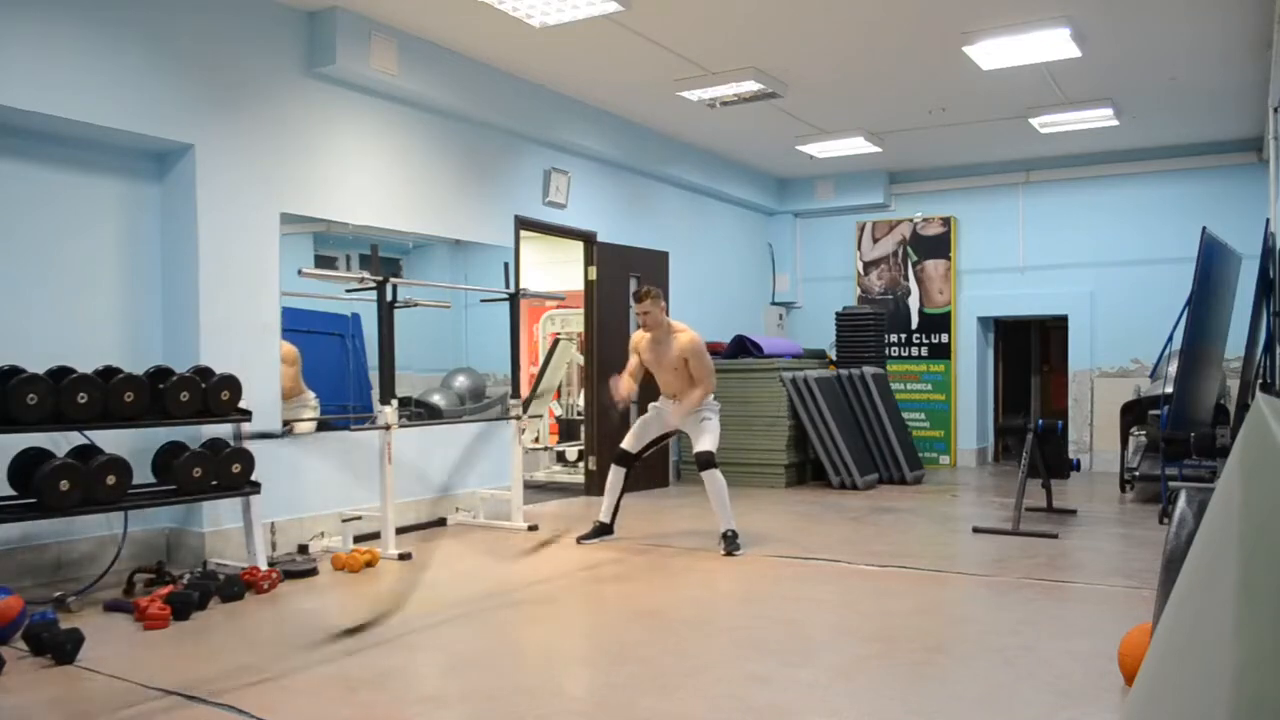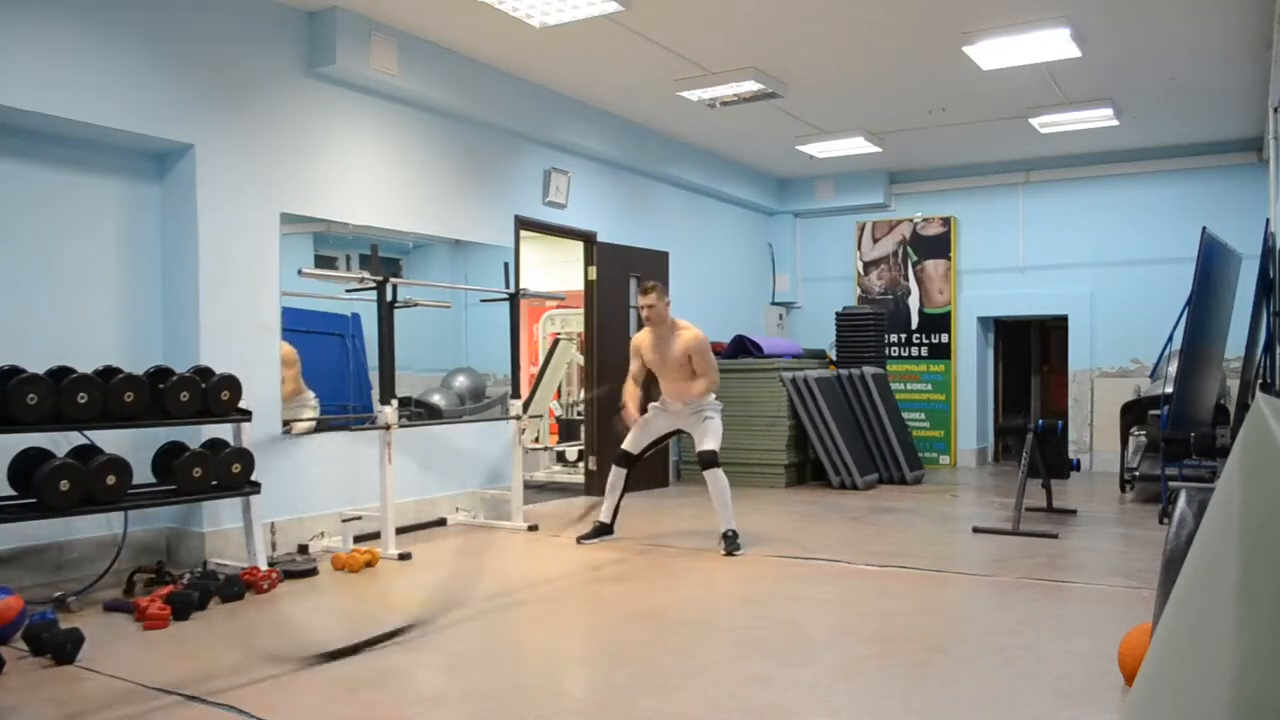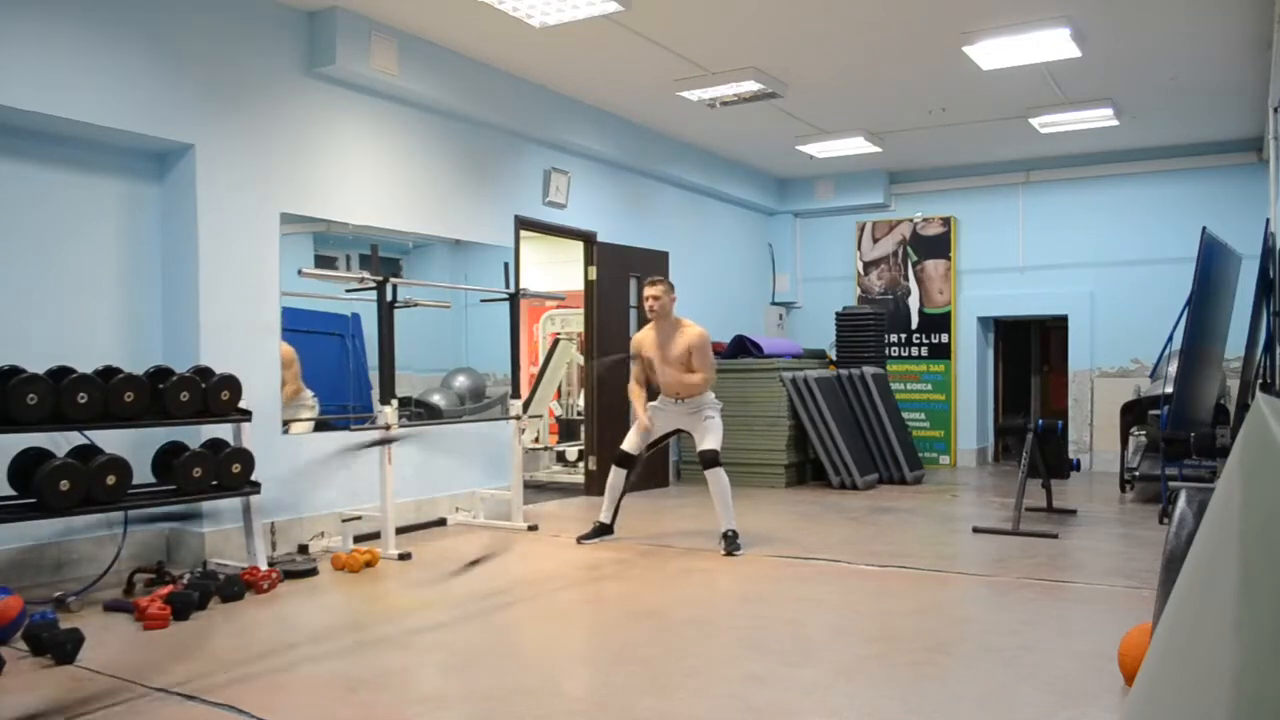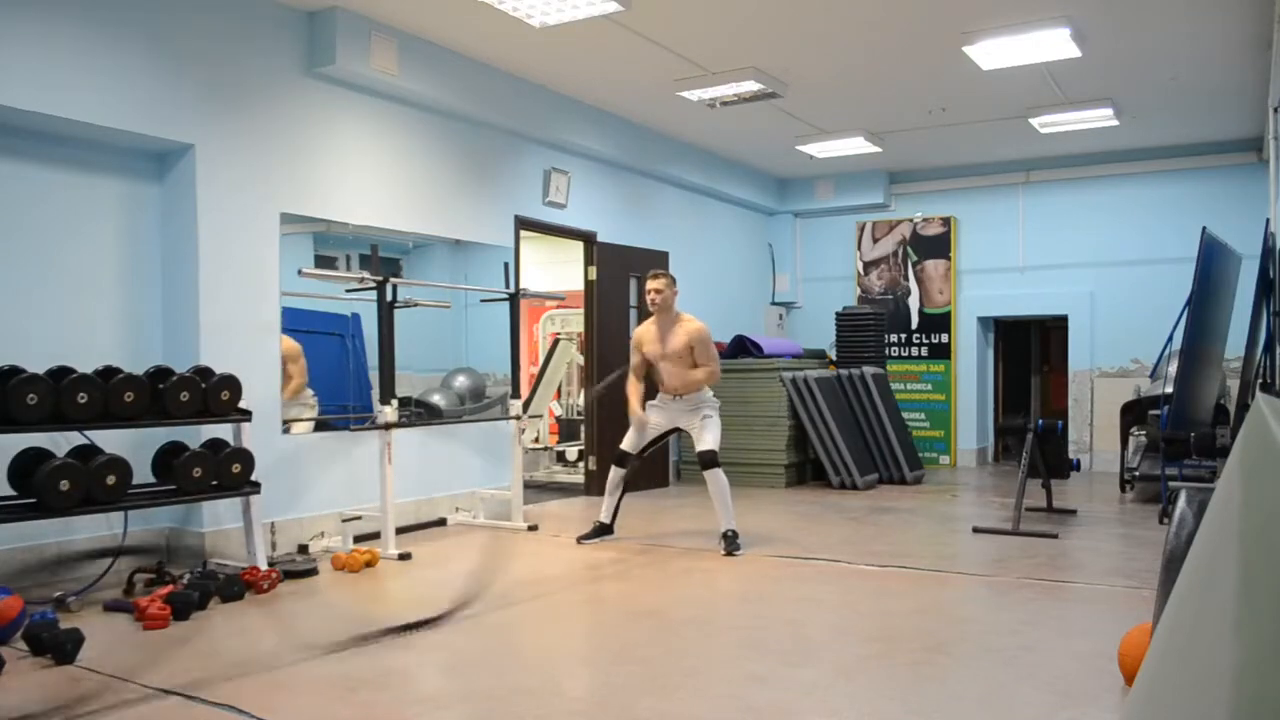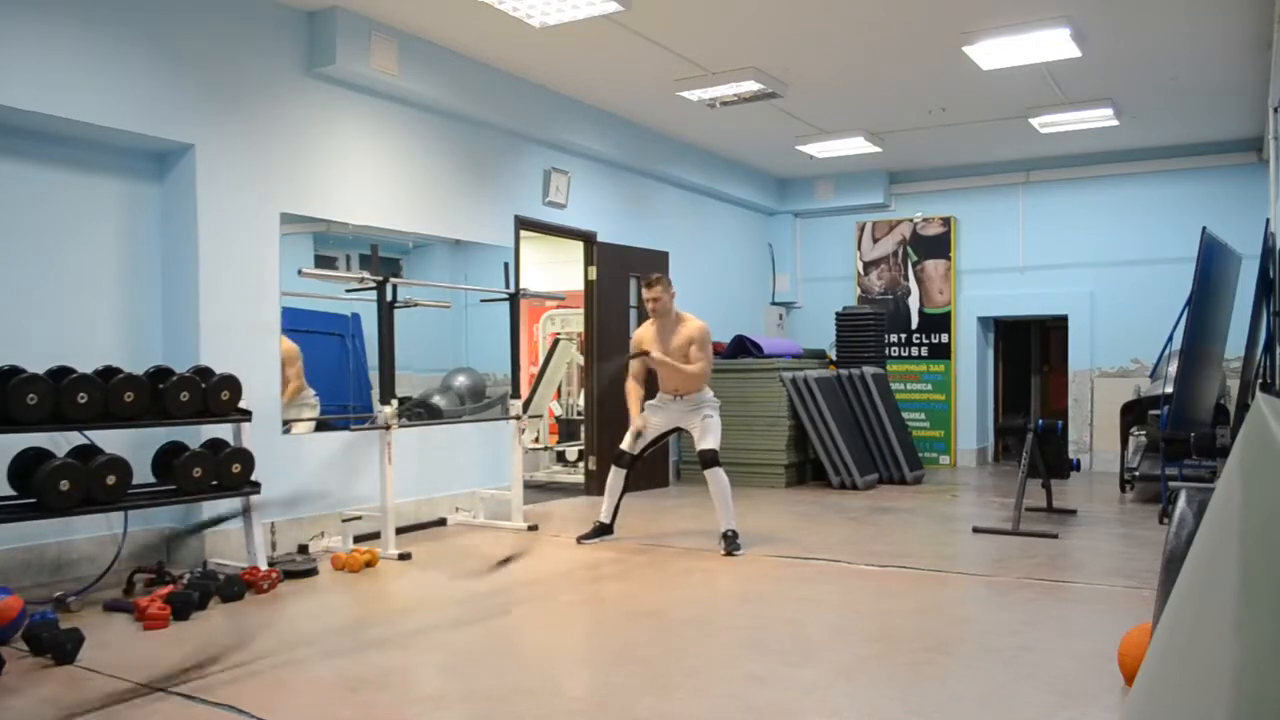
dt=0.3s
person 1, frame 1
left shoulder: (688, 340)
right shoulder: (638, 340)
left elbow: (708, 384)
right elbow: (630, 377)
left wrist: (680, 412)
right wrist: (622, 390)
left hip: (698, 408)
right hip: (664, 406)
left knee: (705, 462)
right knee: (621, 457)
left ankle: (728, 532)
right ankle: (605, 523)
person 1, frame 2
left shoulder: (692, 338)
right shoulder: (639, 341)
left elbow: (711, 379)
right elbow: (633, 383)
left wrist: (681, 395)
right wrist: (631, 406)
left hip: (700, 409)
right hip: (664, 408)
left knee: (708, 462)
right knee: (621, 458)
left ankle: (729, 532)
right ankle: (605, 523)
person 1, frame 3
left shoulder: (695, 335)
right shoulder: (641, 339)
left elbow: (706, 379)
right elbow: (636, 383)
left wrist: (671, 375)
right wrist: (640, 413)
left hip: (700, 406)
right hip: (665, 406)
left knee: (710, 461)
right knee: (622, 458)
left ankle: (729, 532)
right ankle: (605, 523)
person 1, frame 4
left shoulder: (694, 330)
right shoulder: (641, 333)
left elbow: (713, 371)
right elbow: (636, 377)
left wrist: (677, 375)
right wrist: (635, 407)
left hip: (697, 404)
right hip: (662, 405)
left knee: (708, 461)
right knee: (621, 458)
left ankle: (729, 532)
right ankle: (605, 523)
person 1, frame 5
left shoulder: (696, 329)
right shoulder: (642, 334)
left elbow: (702, 373)
right elbow: (635, 380)
left wrist: (666, 362)
right wrist: (636, 417)
left hip: (698, 404)
right hip: (664, 404)
left knee: (710, 461)
right knee: (621, 458)
left ankle: (729, 532)
right ankle: (605, 524)
